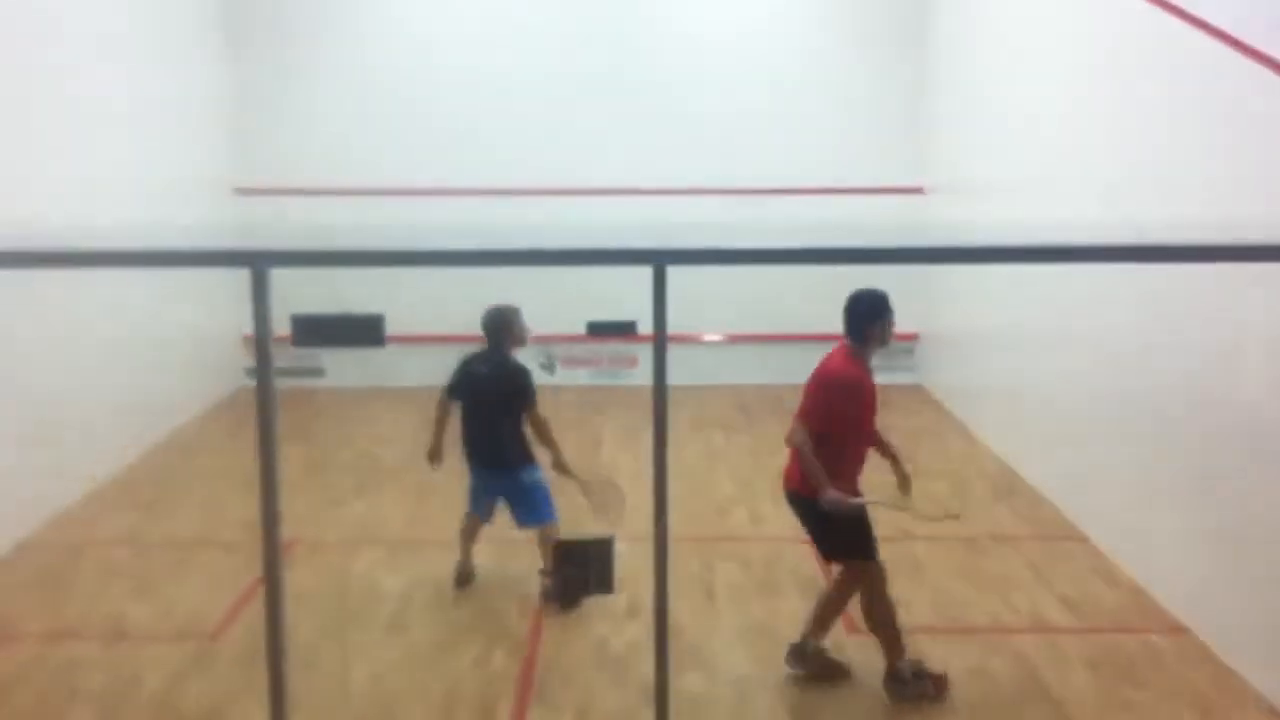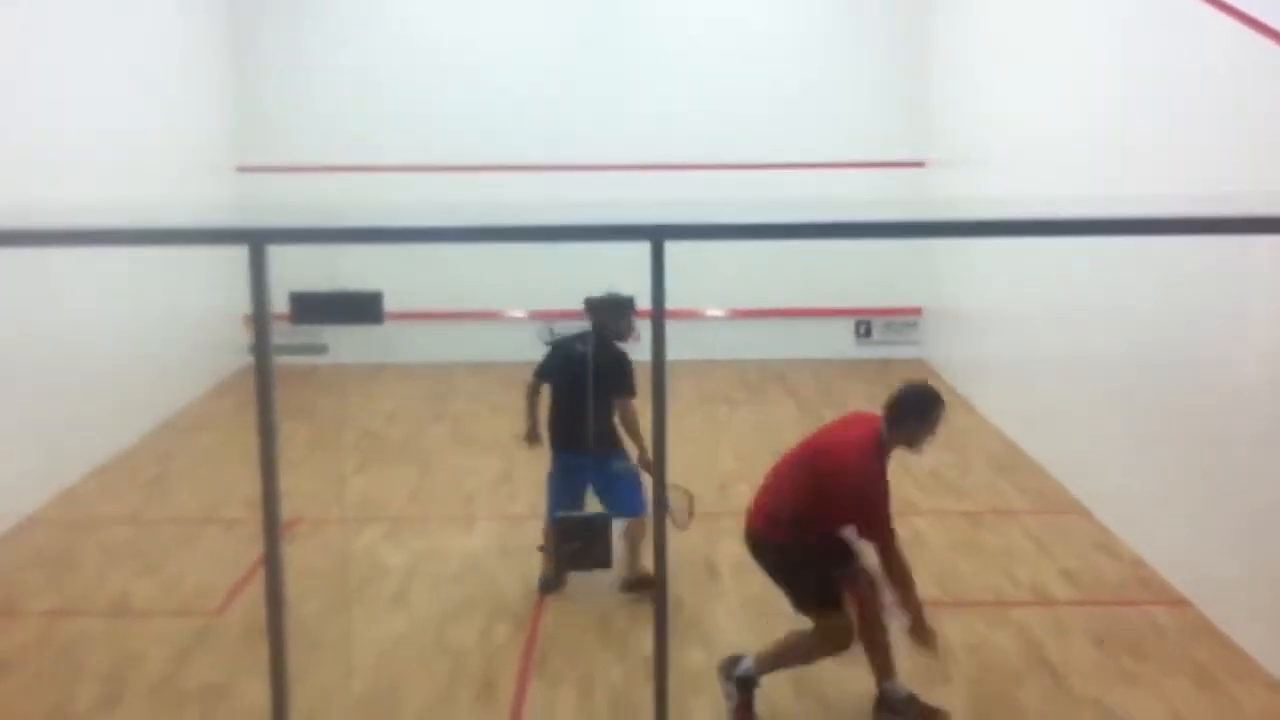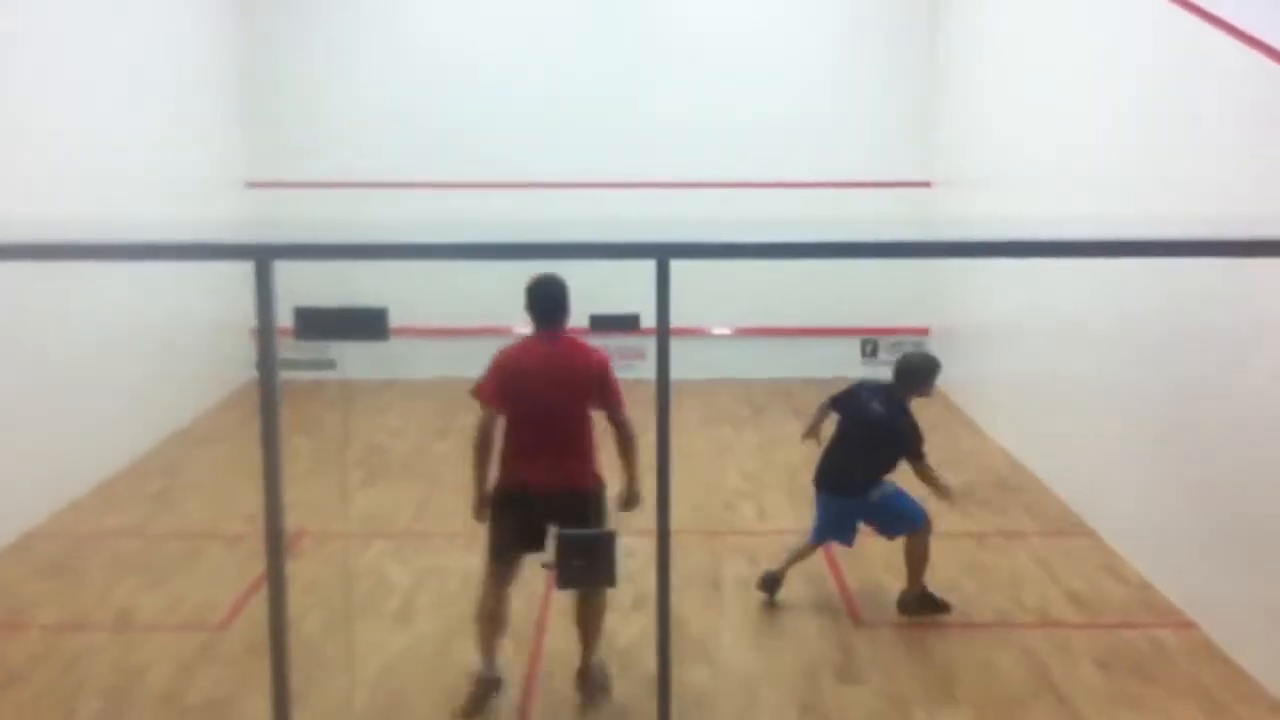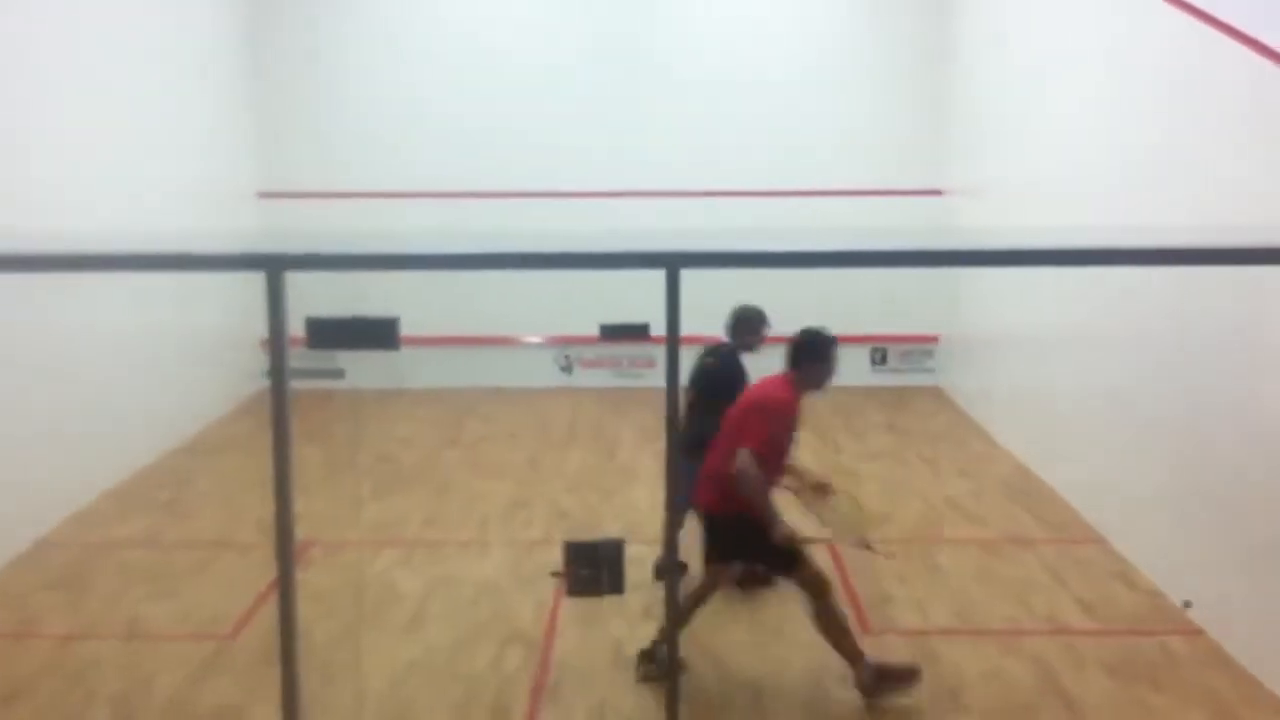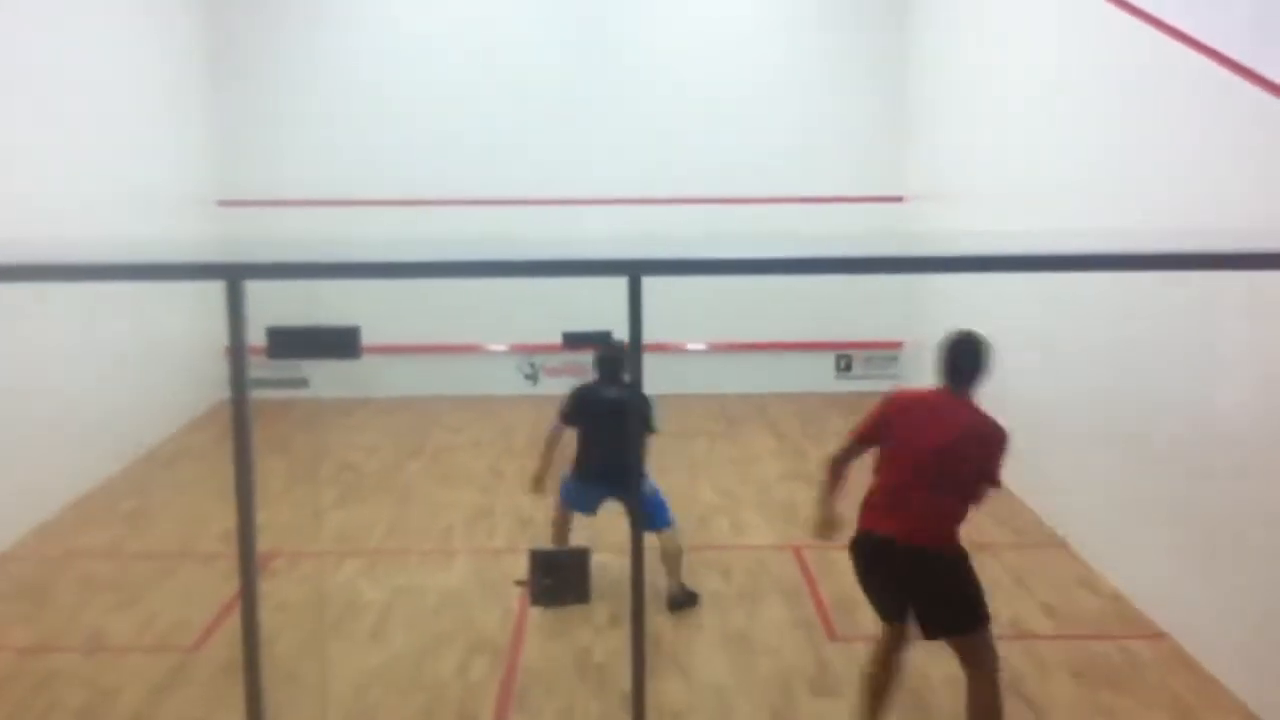
dt=1s
person 1, frame 1
left shoulder: (852, 364)
right shoulder: (840, 374)
right elbow: (797, 436)
left wrist: (893, 459)
right wrist: (825, 489)
left hip: (831, 489)
right hip: (818, 492)
left knee: (857, 570)
right knee: (872, 575)
left ankle: (807, 649)
right ankle: (901, 672)
person 1, frame 2
left shoulder: (870, 425)
right shoulder: (863, 469)
right elbow: (890, 553)
right wrist: (917, 617)
left hip: (808, 517)
right hip: (779, 533)
left knee: (866, 591)
right knee: (838, 632)
right ankle: (744, 671)
person 1, frame 3
left shoulder: (508, 360)
right shoulder: (594, 360)
left elbow: (487, 427)
right elbow: (622, 426)
left wrist: (480, 486)
right wrist: (632, 481)
left hip: (520, 485)
right hip: (579, 486)
left knee: (497, 579)
left ankle: (488, 672)
right ankle: (589, 665)
person 1, frame 4
left shoulder: (771, 390)
right shoulder: (779, 403)
right elbow: (743, 466)
left wrist: (800, 475)
right wrist: (775, 523)
left hip: (719, 500)
right hip: (730, 507)
left knee: (717, 576)
right knee: (817, 584)
left ankle: (658, 652)
right ankle: (867, 674)
person 1, frame 5
left shoulder: (899, 404)
right shoulder: (990, 435)
left elbow: (839, 459)
left wrist: (827, 507)
left hip: (874, 540)
right hip: (931, 551)
left knee: (893, 634)
right knee: (981, 659)
person 2, frame 1
left shoulder: (469, 365)
right shoulder: (516, 373)
left elbow: (444, 403)
right elbow: (534, 419)
left wrist: (436, 443)
right wrist: (556, 453)
left hip: (478, 456)
right hip: (513, 459)
left knee: (477, 510)
right knee: (544, 518)
left ankle: (464, 565)
right ankle: (553, 582)
person 2, frame 2
left shoulder: (563, 346)
right shoulder: (616, 358)
left elbow: (534, 386)
right elbow: (624, 409)
left wrist: (532, 426)
right wrist: (642, 450)
left hip: (563, 443)
right hip: (601, 446)
left knee: (559, 511)
right knee: (634, 508)
left ankle: (550, 573)
right ankle: (633, 573)
person 2, frame 3
left shoulder: (863, 390)
right shoulder: (904, 426)
left elbow: (826, 405)
right elbow: (922, 471)
left wrist: (814, 427)
right wrist: (941, 489)
left hip: (827, 480)
right hip: (860, 488)
left knee: (821, 536)
right knee: (919, 525)
left ankle: (776, 574)
right ankle: (913, 596)
person 2, frame 4
left shoulder: (709, 355)
right shoulder: (733, 368)
left hip: (691, 445)
left knee: (681, 504)
left ankle: (666, 560)
right ankle: (747, 570)
person 2, frame 5
left shoulder: (582, 393)
right shoulder: (638, 399)
left elbow: (557, 430)
left wrist: (542, 468)
left hip: (589, 472)
right hip: (629, 474)
left knee: (563, 503)
right knee: (665, 527)
right ankle: (676, 589)
